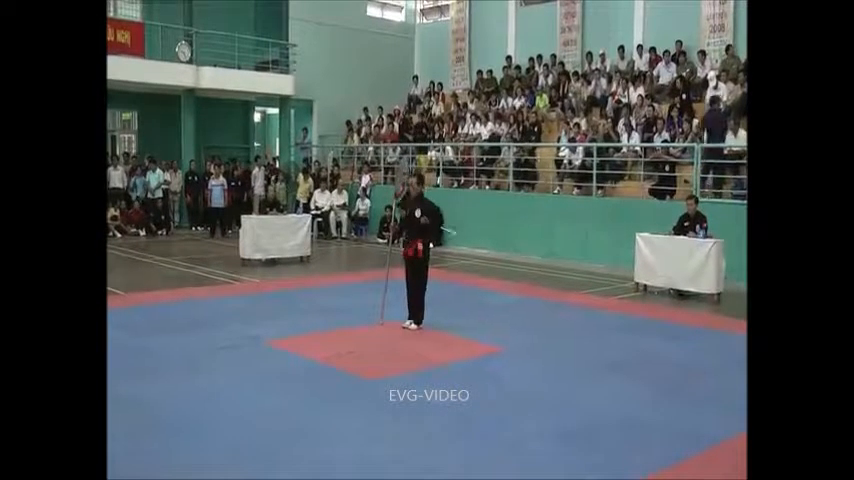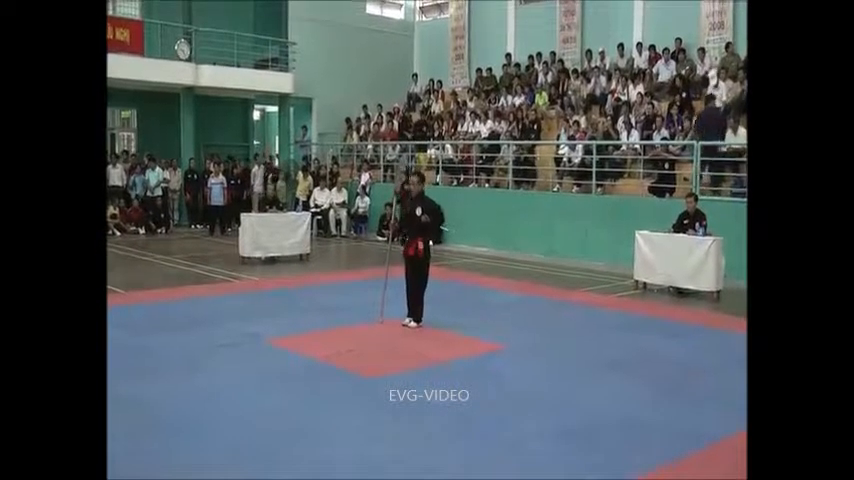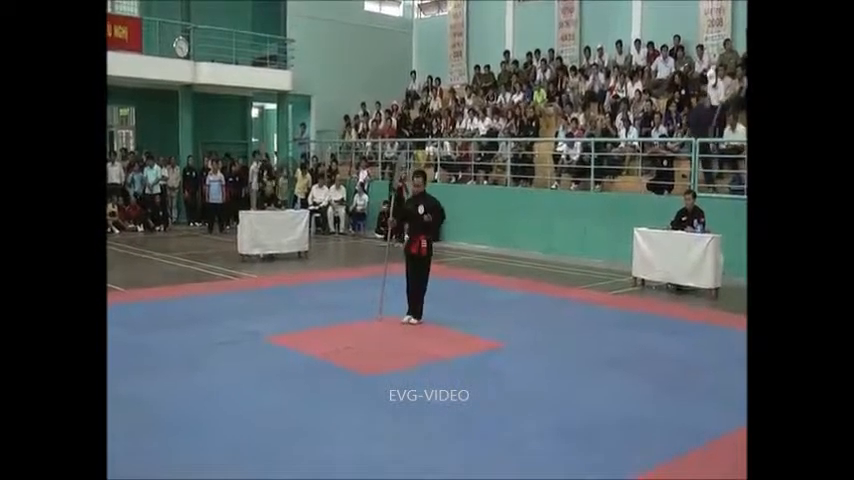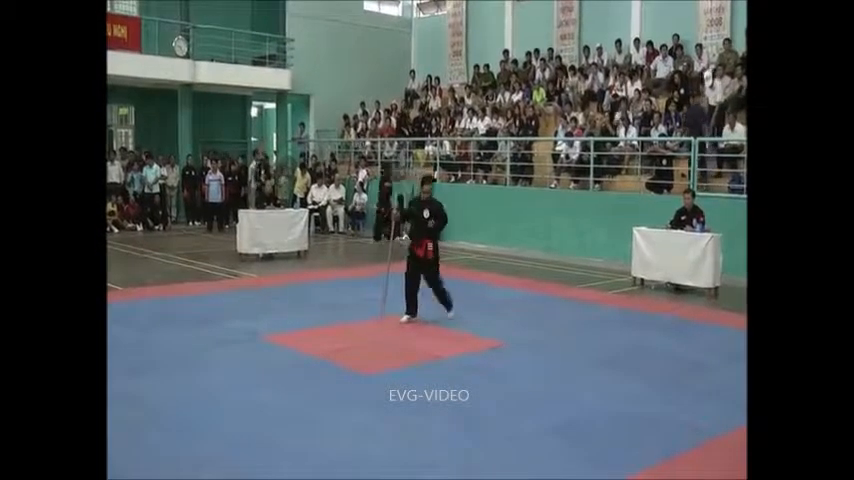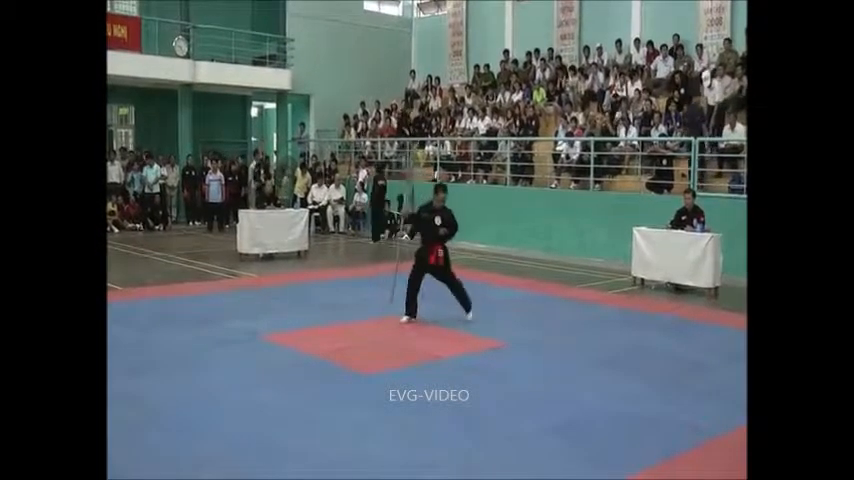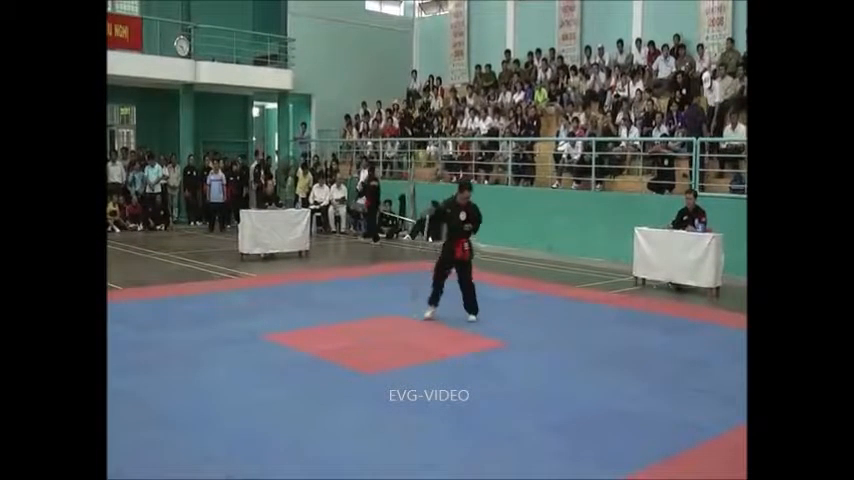
dt=0.2s
person 1, frame 1
left shoulder: (428, 205)
right shoulder: (409, 205)
left elbow: (438, 221)
left wrist: (427, 222)
left hip: (421, 248)
right hip: (409, 246)
left knee: (419, 284)
right knee: (410, 284)
left ankle: (417, 320)
right ankle: (411, 317)
person 1, frame 2
left shoulder: (429, 204)
right shoulder: (408, 203)
left elbow: (440, 219)
left wrist: (428, 221)
right wrist: (398, 226)
left hip: (421, 246)
right hip: (410, 245)
left knee: (419, 283)
right knee: (410, 282)
left ankle: (417, 318)
right ankle: (411, 315)
person 1, frame 3
left shoulder: (431, 201)
right shoulder: (409, 202)
left elbow: (441, 217)
right elbow: (404, 218)
left wrist: (431, 220)
right wrist: (395, 221)
left hip: (423, 243)
right hip: (411, 242)
left knee: (420, 280)
right knee: (411, 279)
left ankle: (417, 315)
right ankle: (411, 312)
person 1, frame 4
left shoulder: (436, 205)
right shoulder: (413, 203)
left elbow: (443, 221)
right elbow: (406, 216)
left wrist: (435, 225)
right wrist: (399, 216)
left hip: (429, 246)
right hip: (415, 245)
left knee: (433, 280)
right knee: (410, 279)
left ankle: (448, 306)
right ankle: (410, 312)
person 1, frame 5
left shoulder: (447, 213)
right shoulder: (424, 209)
left elbow: (454, 228)
right elbow: (416, 221)
left wrist: (447, 233)
right wrist: (408, 224)
left hip: (439, 252)
right hip: (424, 250)
left knee: (451, 280)
right knee: (413, 282)
left ankle: (468, 308)
right ankle: (410, 314)
person 1, frame 6
left shoulder: (472, 208)
right shoulder: (447, 204)
left elbow: (477, 222)
right elbow: (440, 216)
left wrist: (472, 228)
right wrist: (433, 213)
left hip: (464, 247)
right hip: (449, 245)
left knee: (466, 281)
right knee: (438, 275)
left ankle: (472, 311)
right ankle: (432, 306)
